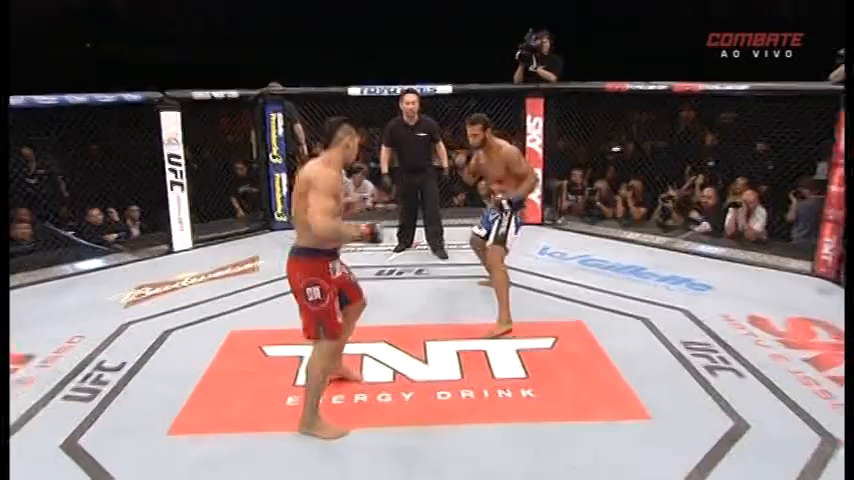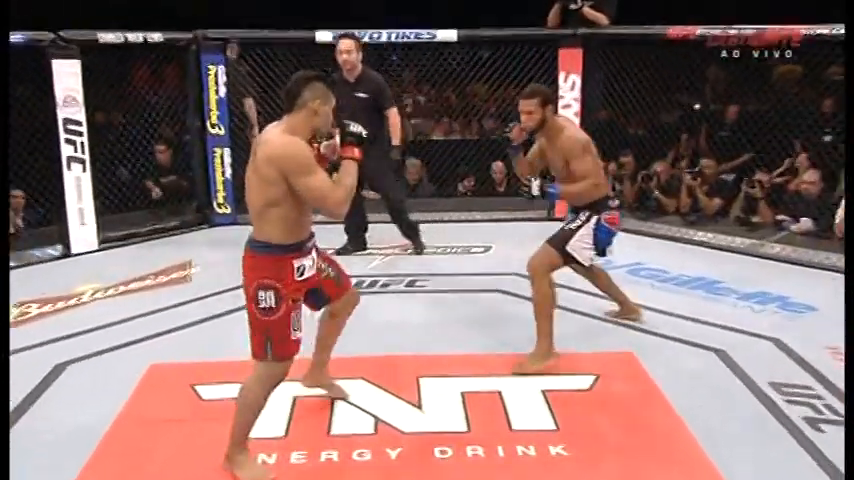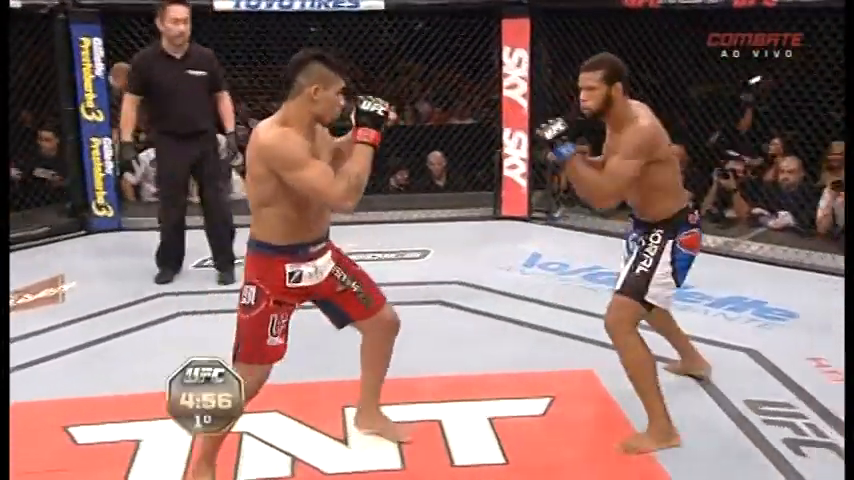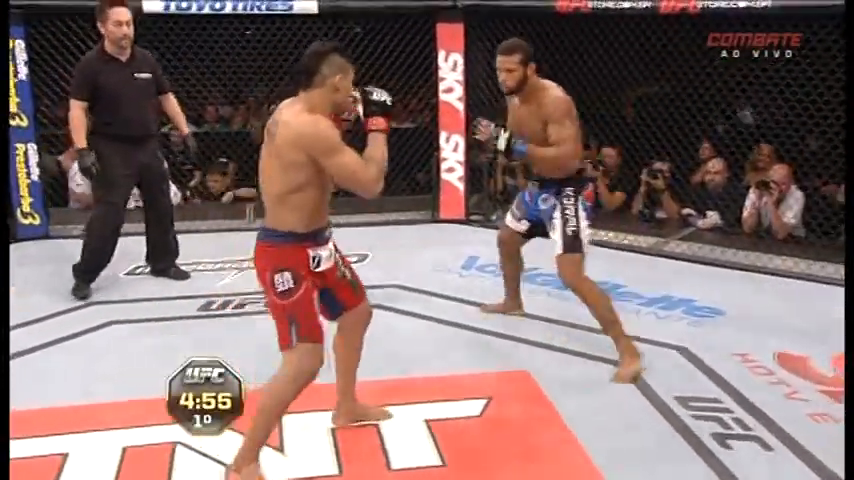
dt=1s
person 1, frame 1
left shoulder: (324, 171)
right shoulder: (325, 175)
right elbow: (322, 228)
right wrist: (362, 231)
left hip: (327, 260)
right hip: (310, 265)
left knee: (354, 304)
right knee: (326, 341)
left ankle: (335, 368)
right ankle: (309, 420)
person 1, frame 2
left shoulder: (280, 133)
right shoulder: (287, 148)
right elbow: (337, 205)
right wrist: (352, 153)
left hip: (302, 251)
right hip: (272, 263)
left knee: (345, 297)
right knee: (273, 367)
left ankle: (317, 372)
person 1, frame 3
left shoulder: (314, 128)
right shoulder: (273, 140)
left elbow: (334, 159)
right elbow: (343, 197)
left wrist: (362, 131)
right wrist: (368, 134)
left hip: (320, 254)
right hip: (274, 266)
left knee: (384, 323)
right knee: (249, 377)
left ankle: (369, 415)
person 1, frame 4
left shoulder: (293, 109)
right shoulder: (310, 127)
right elbow: (370, 184)
right wrist: (377, 124)
left hip: (316, 244)
right hip: (285, 253)
left knee: (357, 313)
right knee: (304, 363)
left ankle: (347, 406)
person 2, frame 1
left shoulder: (507, 152)
right shoulder: (480, 151)
left elbow: (532, 178)
right elbow: (472, 179)
left wrist: (512, 198)
right wrist: (463, 167)
left hip: (510, 210)
right hip: (494, 208)
left knee: (494, 258)
right knee: (476, 242)
left ankle: (504, 320)
right ankle: (495, 279)
person 2, frame 2
left shoulder: (571, 138)
right shoulder: (546, 134)
left elbow: (593, 184)
right elbow: (526, 172)
left wrist: (552, 191)
right wrist: (516, 147)
left hip: (598, 214)
right hip: (589, 212)
left knee: (538, 266)
right knee: (581, 264)
left ankle: (544, 351)
right ankle: (628, 308)
person 2, frame 3
left shoulder: (641, 130)
right shoulder: (618, 116)
left elbow: (604, 197)
right elbow: (607, 172)
left wrist: (565, 150)
right wrist: (572, 152)
left hip: (670, 232)
right hip: (649, 224)
left knee: (619, 322)
right knee: (640, 300)
left ankle: (661, 428)
right ankle: (693, 360)
person 2, frame 4
left shoulder: (554, 100)
right shoulder: (514, 98)
left elbow: (566, 158)
left wrist: (517, 147)
right wrist: (495, 138)
left hip: (567, 190)
right hip: (539, 184)
left knee: (571, 275)
right knee: (506, 240)
left ankle: (628, 351)
right ankle: (512, 301)
person 3, frame 1
left shoulder: (429, 124)
right shoulder: (393, 126)
left elbow: (438, 145)
right elbow: (386, 150)
left wrist: (445, 168)
right wrist: (385, 174)
left hip: (427, 174)
right hip: (406, 175)
left knee: (432, 210)
right knee: (407, 211)
person 3, frame 2
left shoulder: (374, 81)
right shoulder: (335, 83)
left elbow: (392, 114)
left wrist: (396, 147)
left hip: (374, 148)
left knee: (391, 193)
right knee: (350, 196)
left ankle: (412, 234)
right ankle: (356, 239)
person 3, frame 3
left shoulder: (206, 58)
right shoulder: (145, 60)
left elbow: (221, 96)
right elbow: (131, 102)
left wrist: (231, 133)
right wrist: (126, 143)
left hip: (206, 142)
right hip: (170, 145)
left knee: (217, 205)
right knee: (170, 208)
left ankle: (225, 264)
right ankle: (168, 263)
person 3, frame 4
left shoulder: (147, 60)
right shoulder: (90, 65)
left elbow: (166, 98)
right elbow: (77, 109)
left wrist: (185, 132)
right wrist: (82, 150)
left hip: (148, 146)
right hip: (111, 150)
left knee: (161, 207)
right knee: (107, 213)
left ankle: (163, 262)
right ankle: (84, 275)
